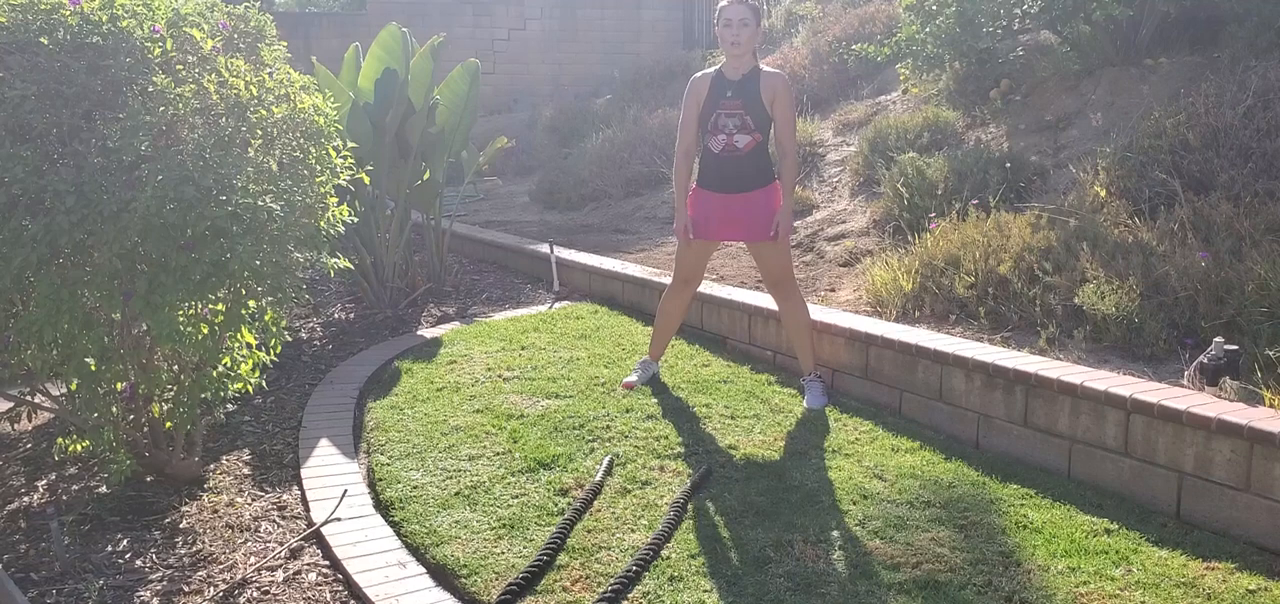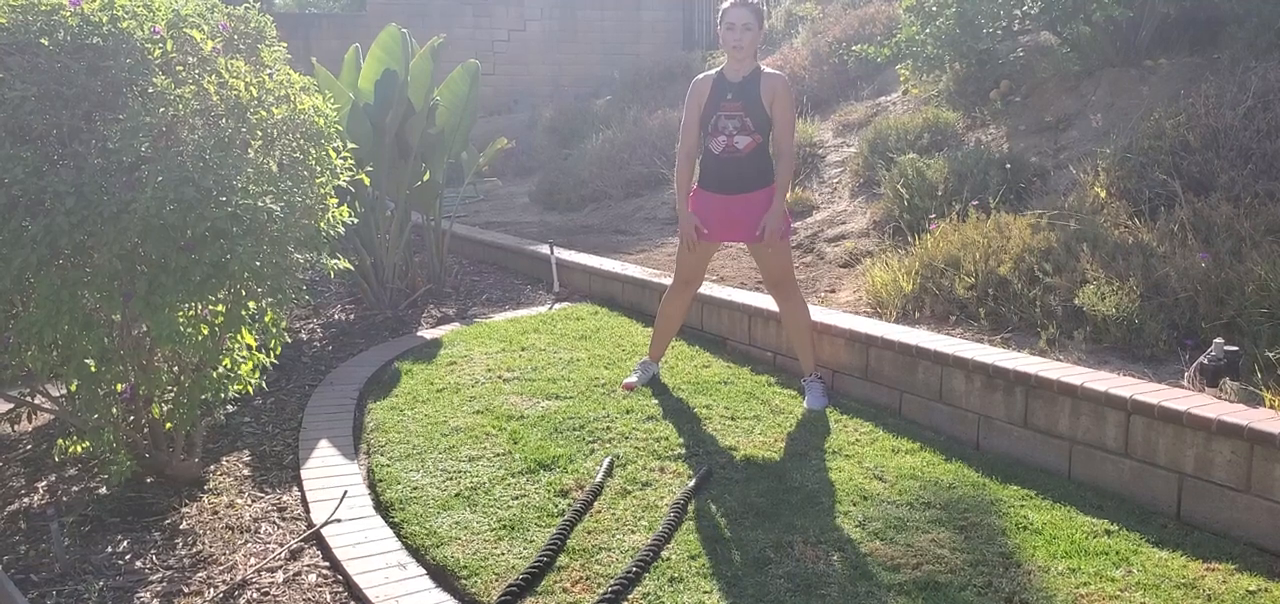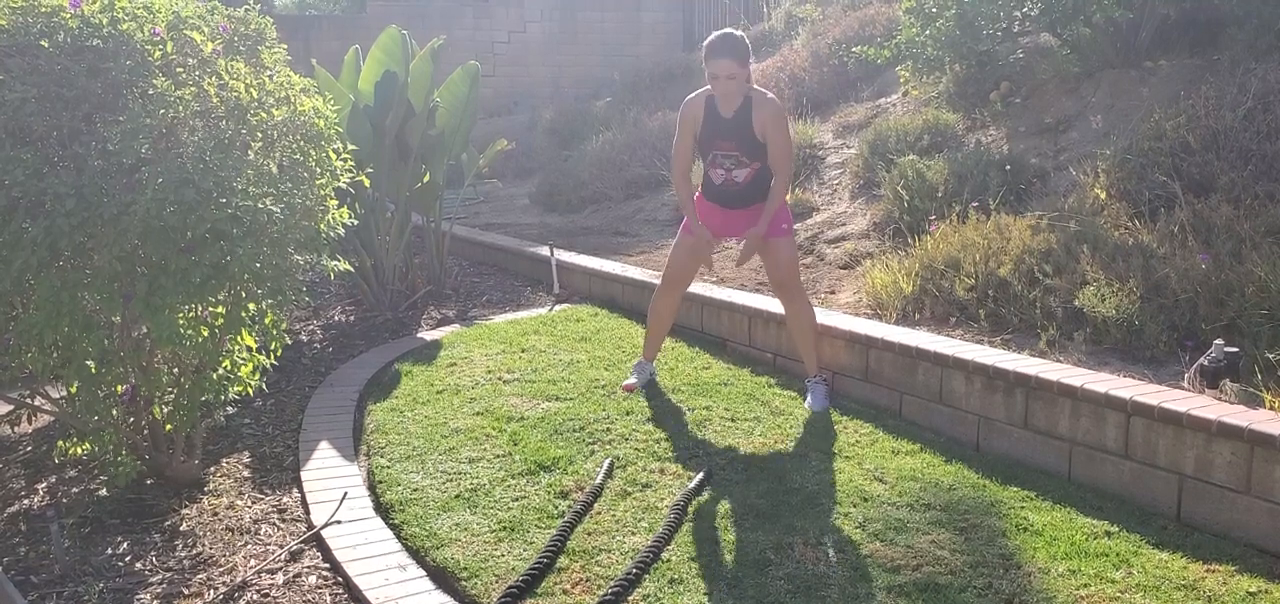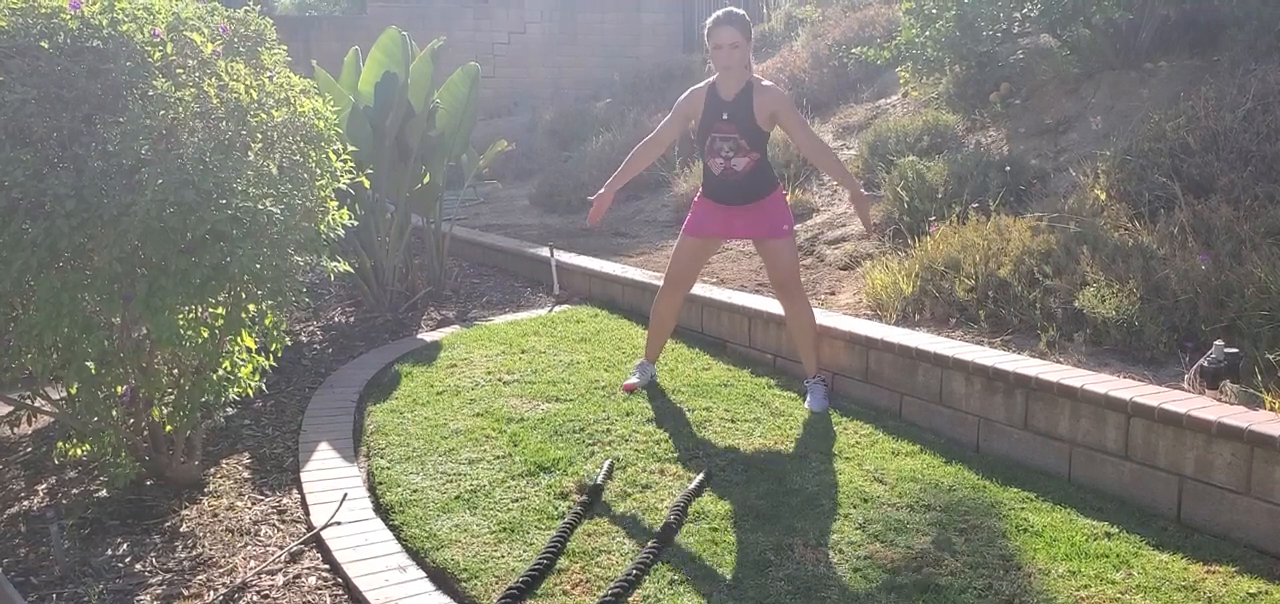
dt=1s
person 1, frame 1
left shoulder: (774, 83)
right shoulder: (701, 83)
left elbow: (788, 150)
right elbow: (685, 150)
left wrist: (787, 207)
right wrist: (680, 208)
left hip: (759, 198)
right hip: (708, 198)
left knee: (783, 286)
right knee: (682, 282)
left ankle: (811, 376)
right ankle: (650, 361)
person 1, frame 2
left shoulder: (774, 84)
right shoulder: (702, 85)
left elbow: (785, 151)
right elbow: (687, 151)
left wrist: (776, 208)
right wrist: (683, 209)
left hip: (758, 200)
right hip: (709, 199)
left knee: (784, 287)
right knee: (683, 283)
left ankle: (812, 377)
right ankle: (650, 362)
person 1, frame 3
left shoulder: (767, 108)
right shoulder: (693, 107)
left elbow: (783, 173)
right elbow: (680, 173)
left wrist: (760, 230)
right wrist: (697, 227)
left hip: (762, 208)
right hip: (711, 207)
left knee: (789, 288)
right knee: (670, 284)
left ankle: (815, 378)
right ankle: (645, 364)
person 1, frame 4
left shoulder: (768, 97)
right shoulder: (696, 98)
left elbow: (812, 146)
right elbow: (655, 144)
left wrist: (854, 189)
right wrist: (610, 189)
left hip: (763, 204)
right hip: (711, 205)
left knee: (790, 290)
right knee: (672, 286)
left ankle: (814, 379)
right ankle: (647, 365)
